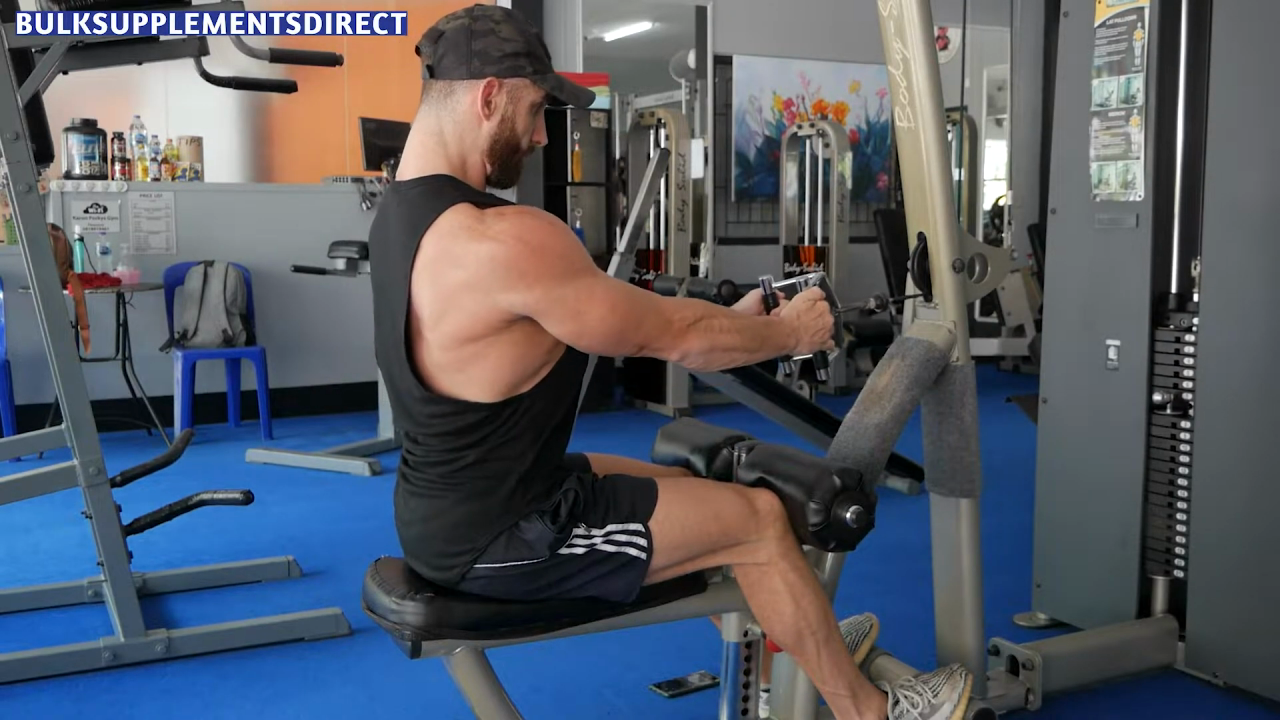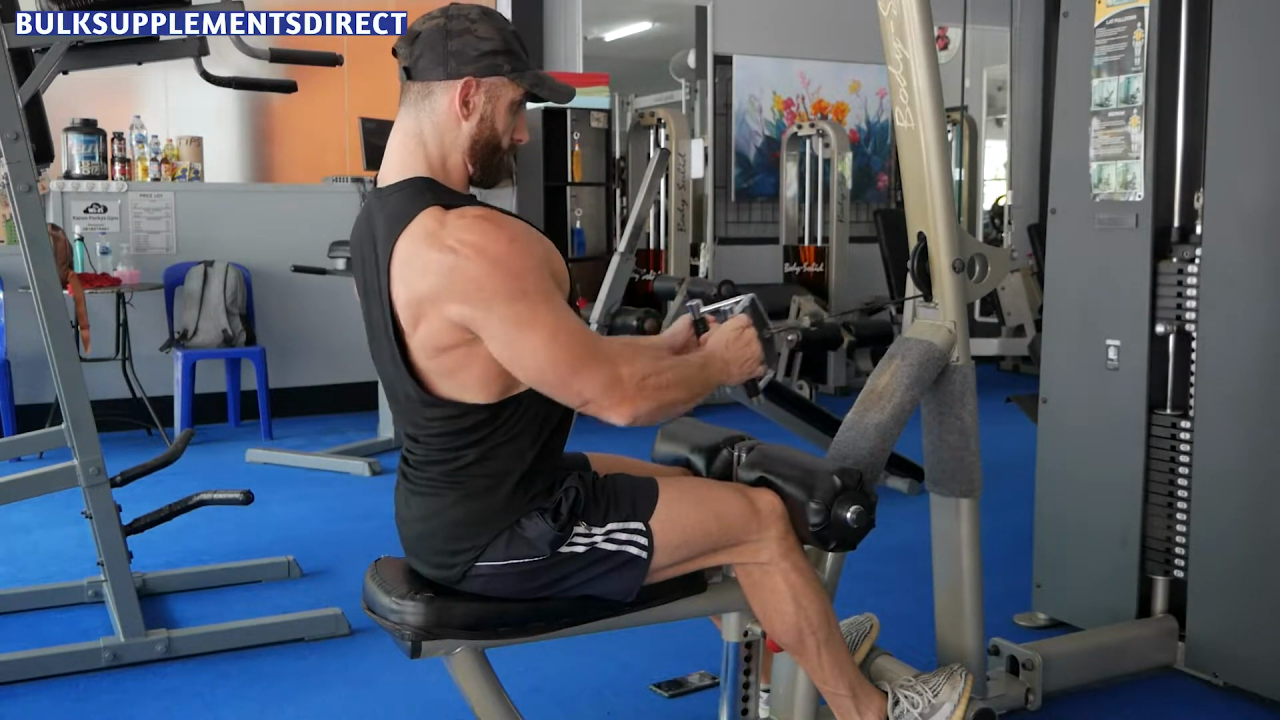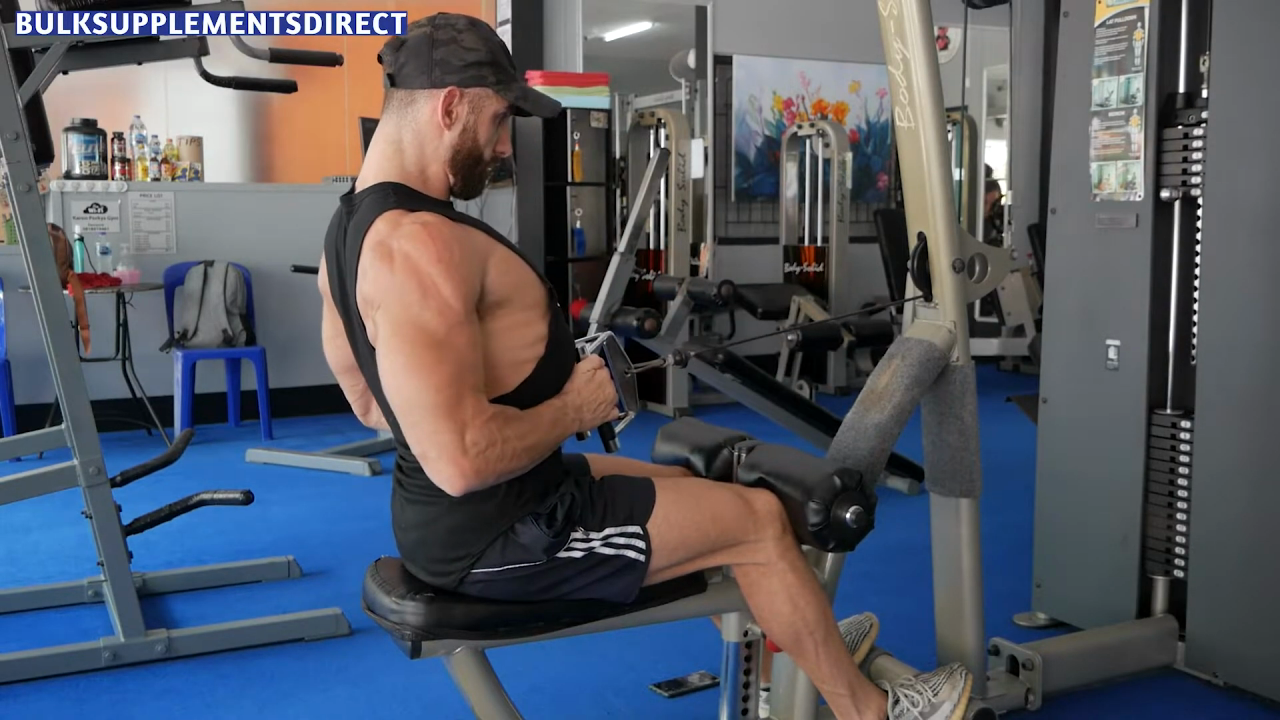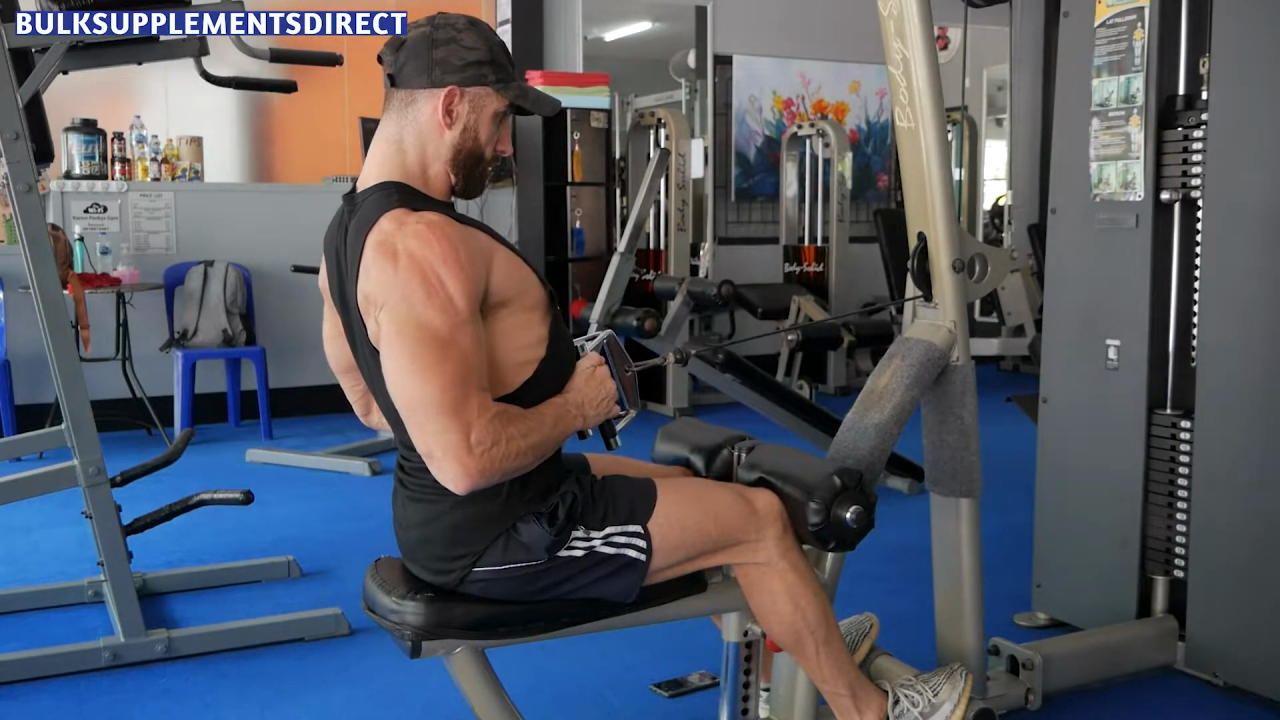
dt=0.5s
person 1, frame 1
left shoulder: (406, 208)
right shoulder: (499, 241)
right elbow: (672, 335)
left wrist: (740, 318)
right wrist: (789, 333)
left hip: (447, 505)
right hip: (498, 533)
left knee: (686, 487)
right knee: (758, 519)
left ankle: (799, 648)
person 1, frame 2
left shoulder: (386, 215)
right shoulder: (468, 244)
right elbow: (624, 396)
left wrist: (660, 347)
right wrist: (722, 364)
left hip: (450, 504)
right hip: (504, 531)
left knee: (691, 487)
right knee: (761, 520)
left ankle: (806, 647)
person 1, frame 3
left shoulder: (355, 225)
right shoulder: (418, 245)
right elbow: (461, 459)
left wrist: (551, 387)
right wrist: (573, 409)
left hip: (445, 516)
right hip: (497, 535)
left knee: (683, 486)
right knee: (758, 519)
left ankle: (802, 648)
person 1, frame 4
left shoulder: (355, 226)
right shoulder: (422, 245)
right elbow: (467, 458)
left wrist: (550, 380)
right wrist: (577, 405)
left hip: (442, 516)
right hip: (501, 534)
left knee: (686, 486)
right knee: (759, 519)
left ankle: (800, 649)
